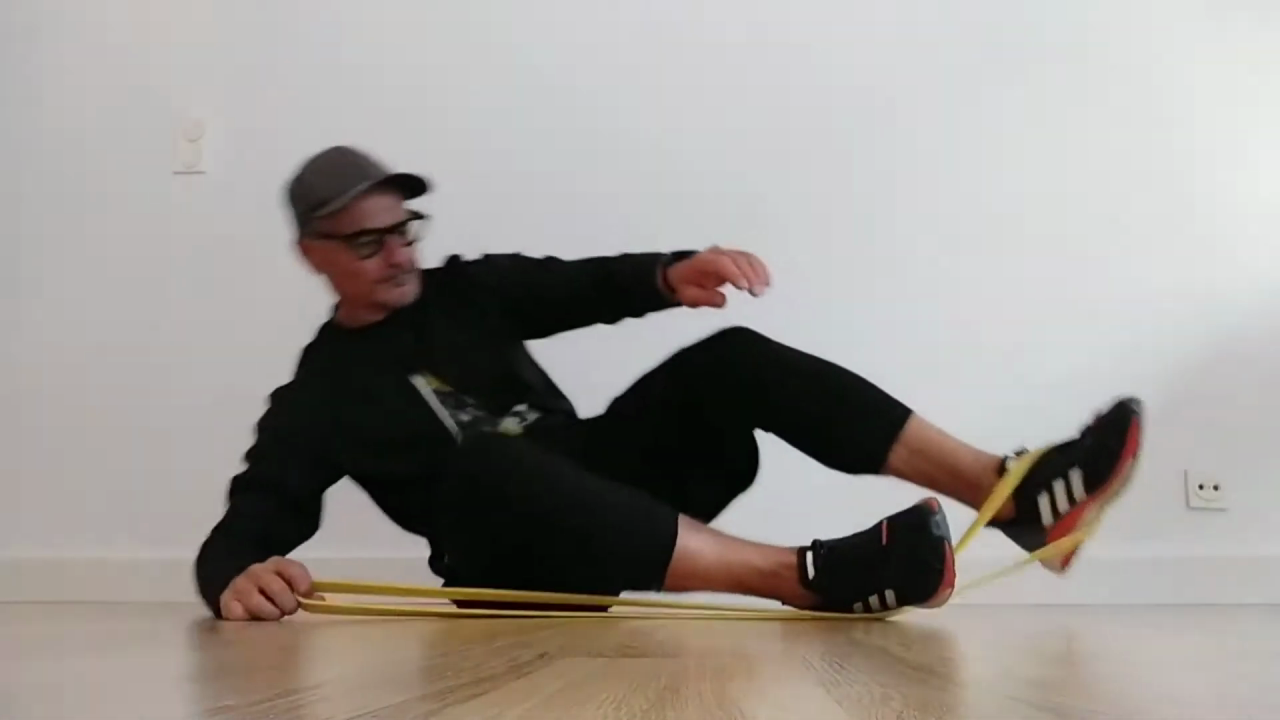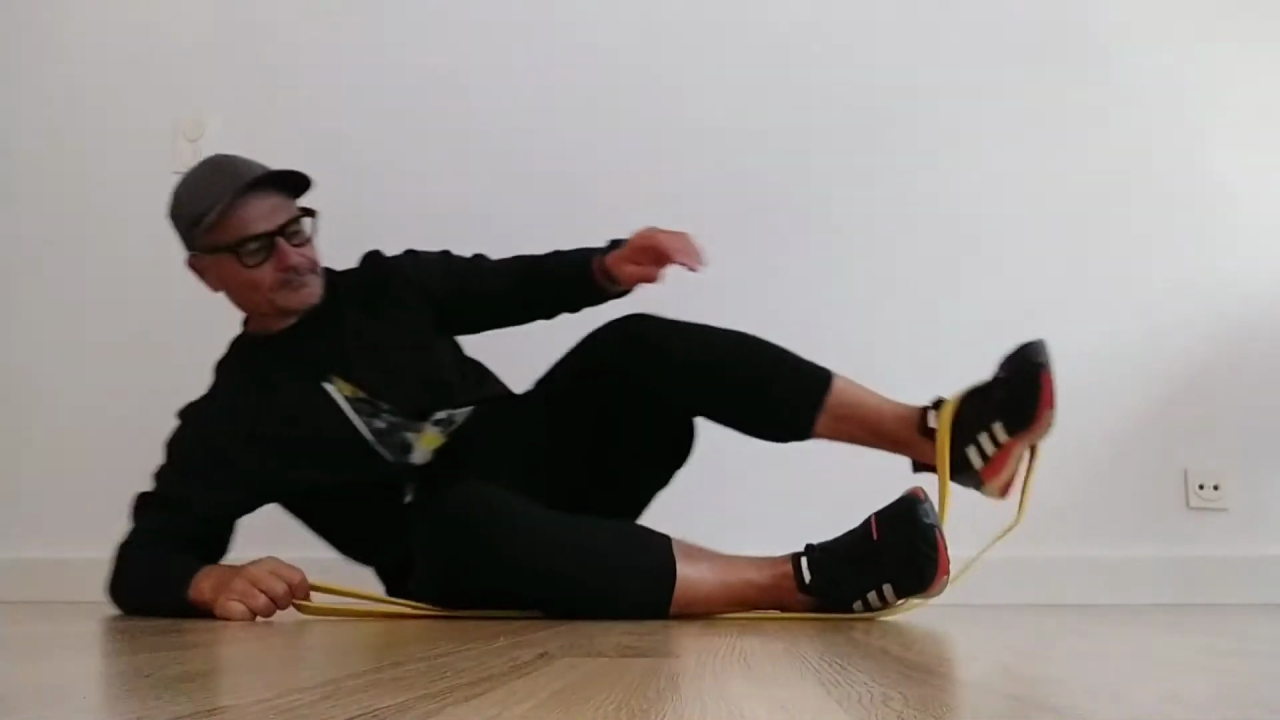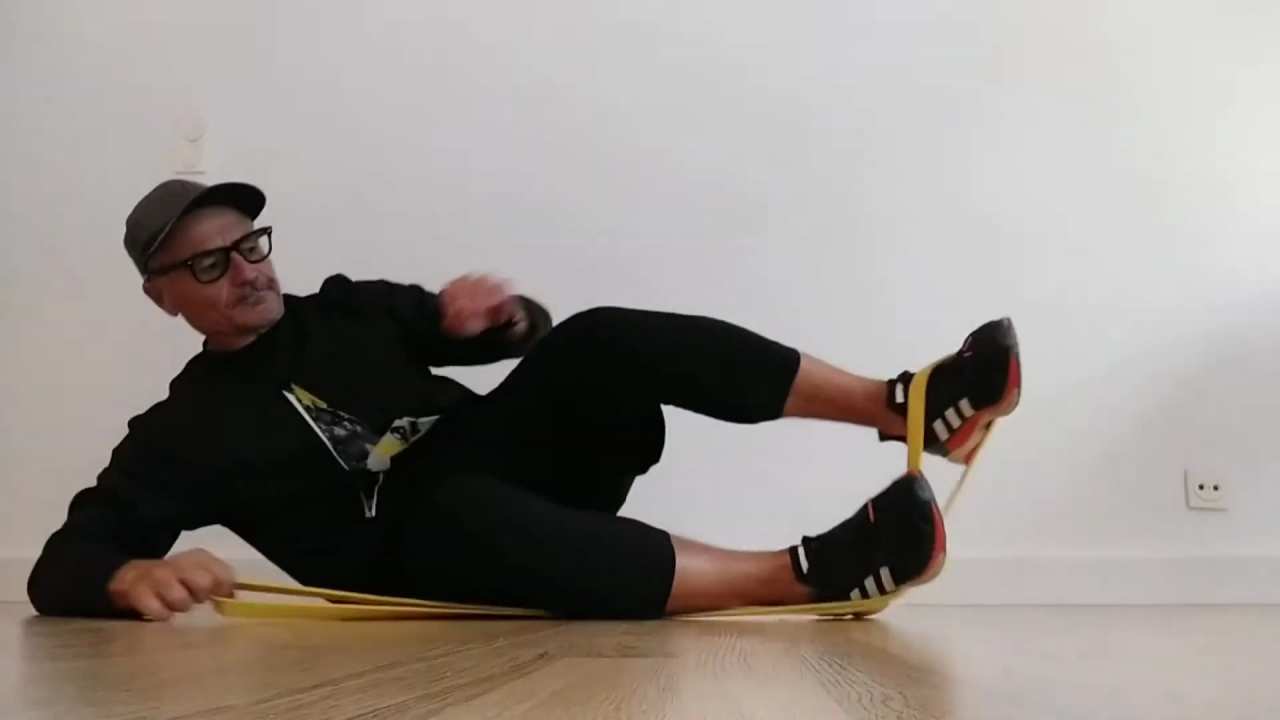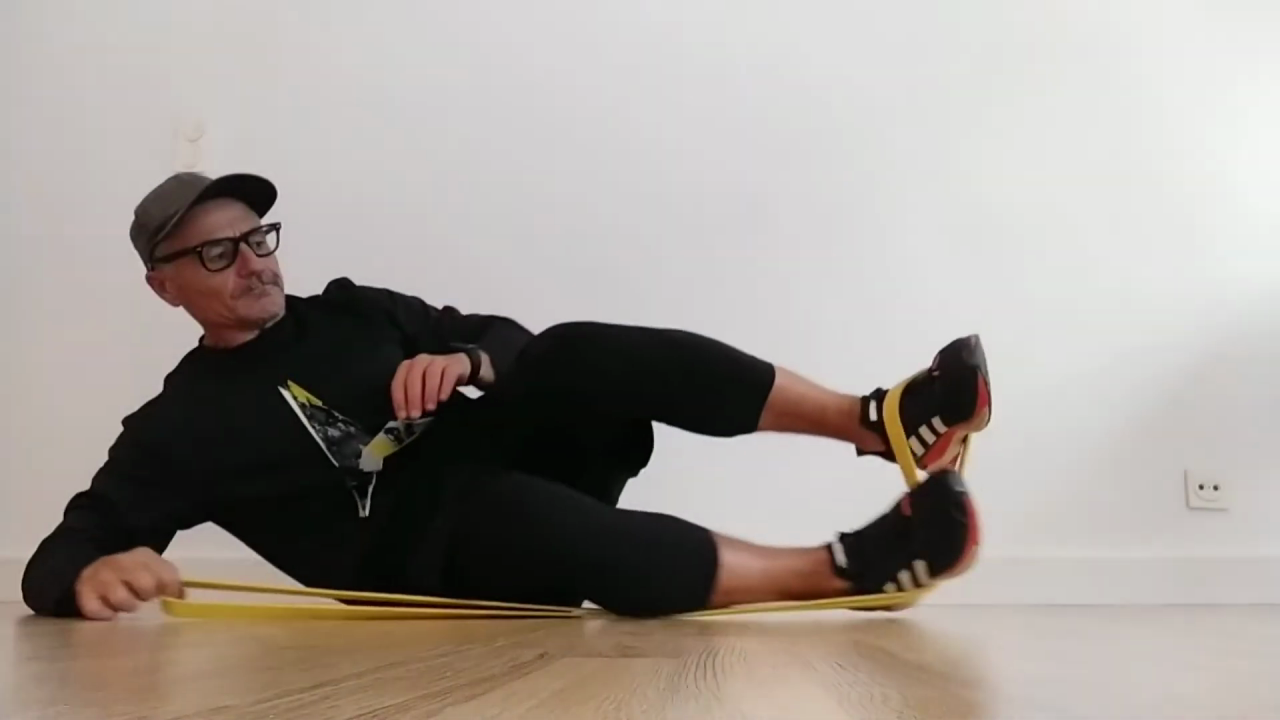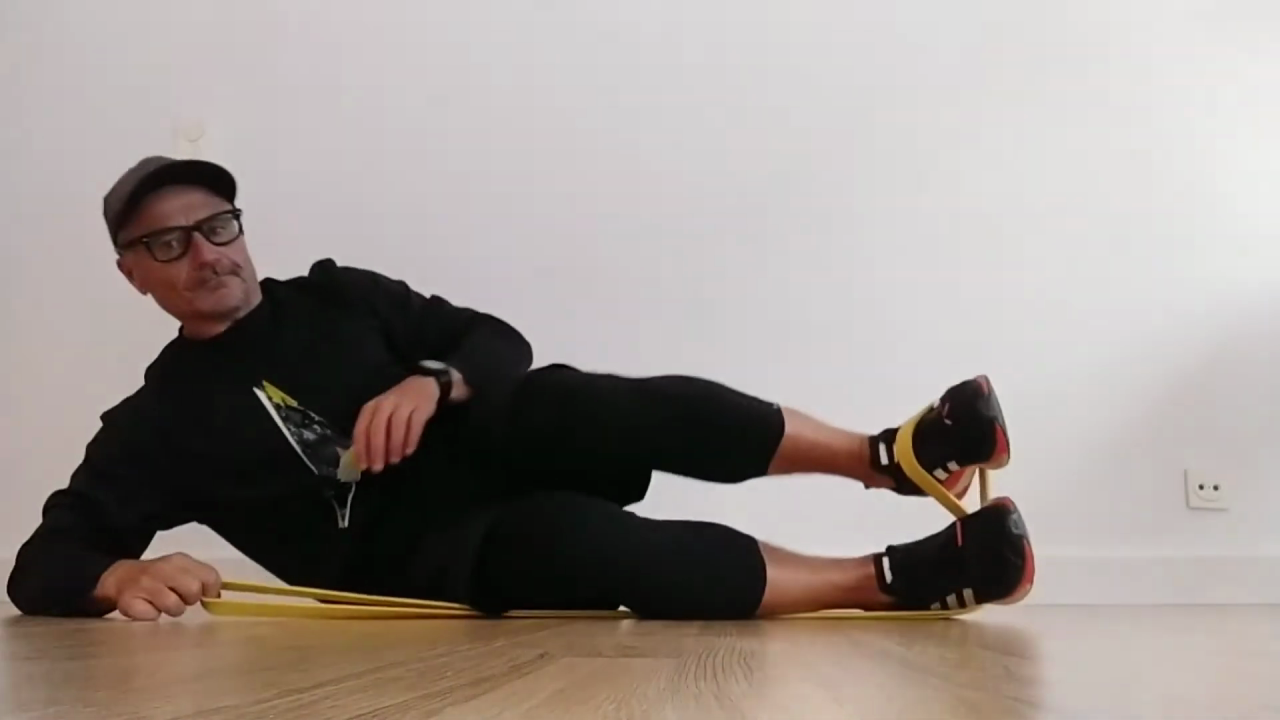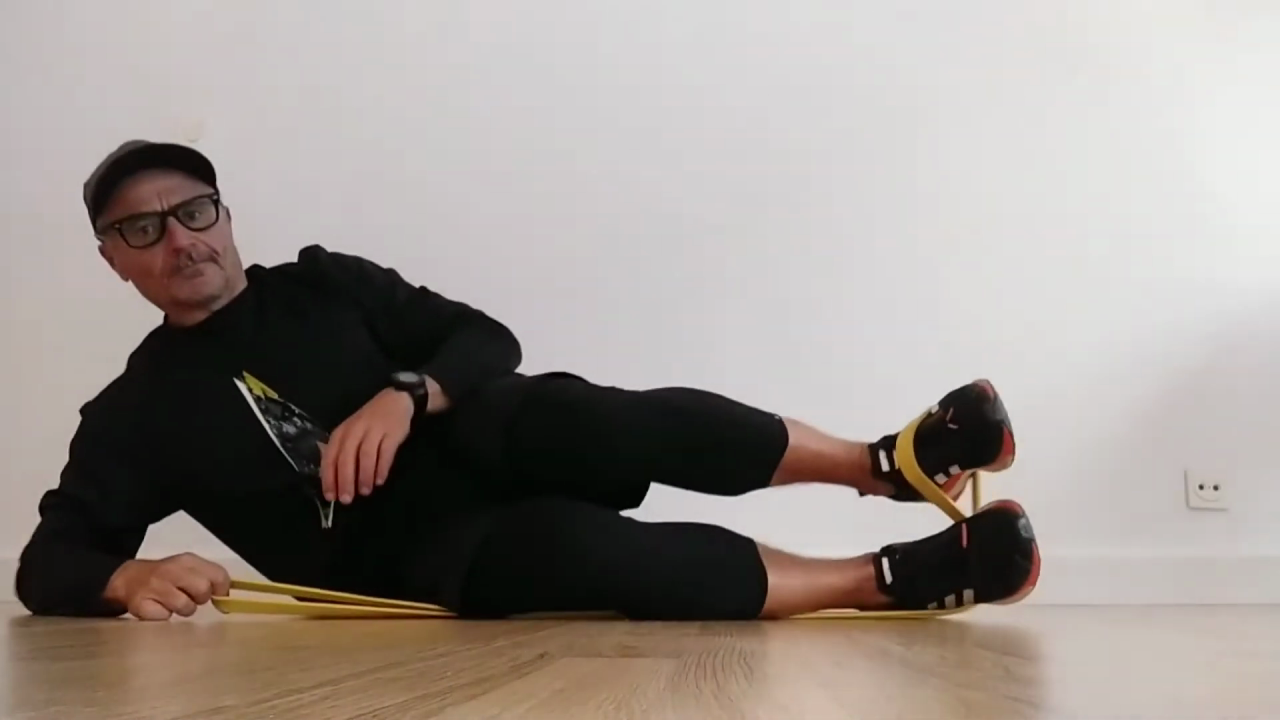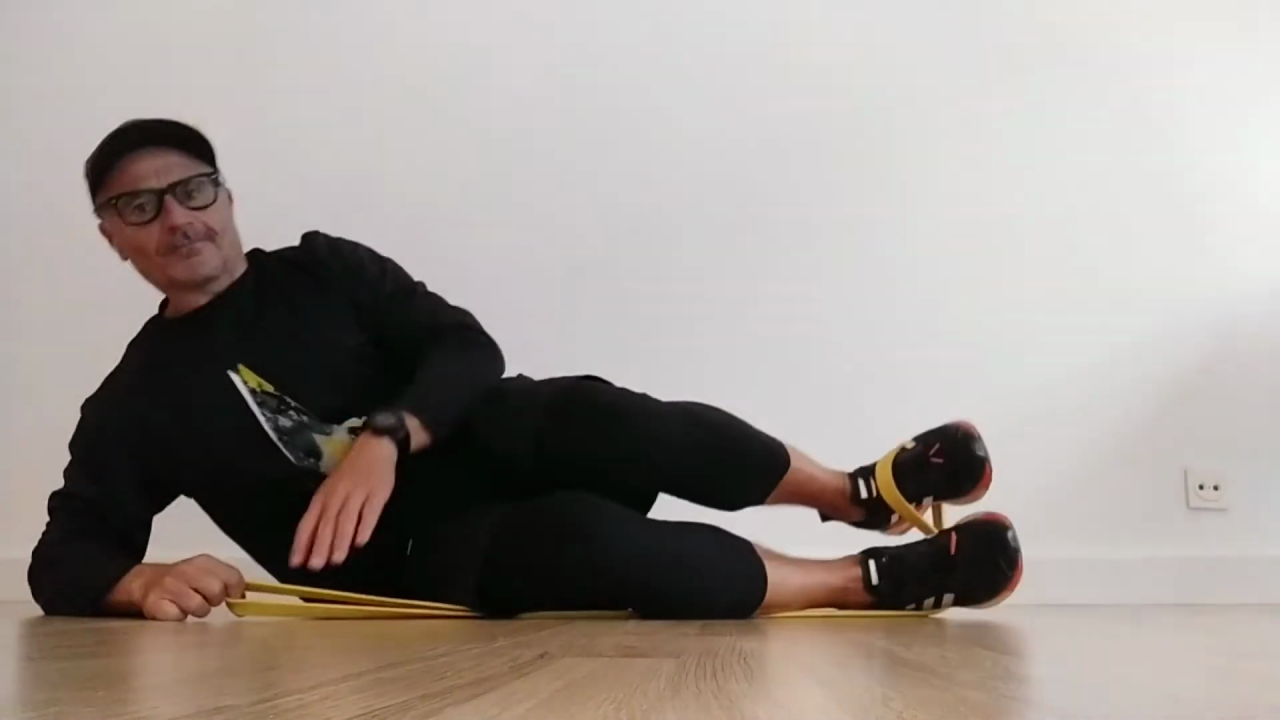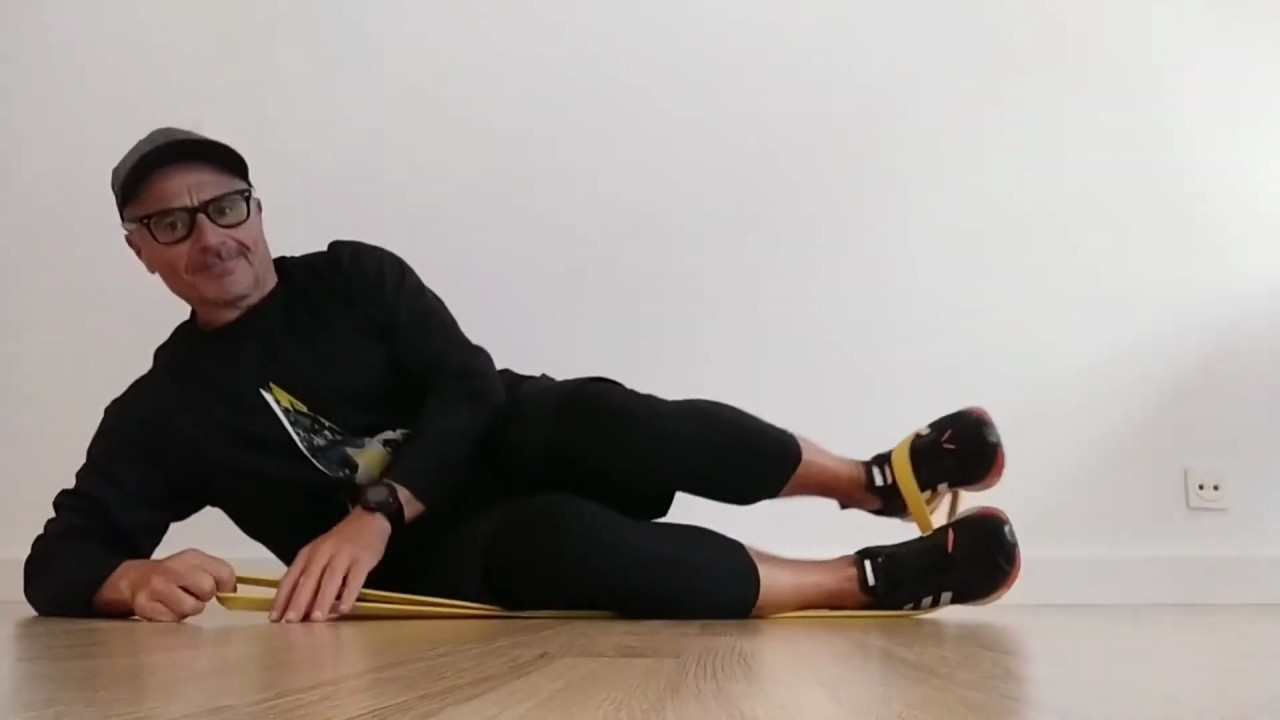
dt=0.3s
person 1, frame 1
left shoulder: (470, 289)
right shoulder: (317, 398)
left elbow: (588, 285)
right elbow: (243, 533)
left wrist: (672, 276)
right wrist: (240, 577)
left hip: (593, 493)
right hip: (517, 565)
left knee: (729, 359)
right knee: (485, 464)
left ankle: (1016, 495)
right ankle: (813, 576)
person 1, frame 2
left shoulder: (387, 286)
right shoulder: (228, 417)
left elbow: (521, 286)
right elbow: (139, 566)
left wrist: (613, 268)
right wrist: (214, 582)
left hip: (540, 461)
right hip: (452, 547)
left knee: (636, 345)
right knee: (472, 527)
left ankle: (938, 436)
right ankle: (812, 579)
person 1, frame 3
left shoulder: (350, 310)
right shoulder: (180, 433)
left elbow: (523, 329)
right elbow: (60, 568)
left wrist: (501, 315)
right wrist: (138, 577)
left hip: (506, 459)
right hip: (423, 555)
left knee: (599, 341)
right knee: (465, 516)
left ankle: (905, 406)
right ankle: (808, 571)
person 1, frame 4
left shoulder: (351, 310)
right shoulder: (176, 427)
left elbow: (509, 337)
right elbow: (52, 562)
left wrist: (463, 360)
right wrist: (97, 572)
left hip: (494, 451)
right hip: (426, 560)
left knee: (574, 354)
right knee: (518, 515)
left ankle: (874, 423)
right ankle: (845, 564)
person 1, frame 5
left shoulder: (336, 295)
right shoulder: (153, 425)
left elbow: (498, 342)
left wrist: (433, 381)
right wrist: (123, 576)
left hip: (486, 459)
right hip: (424, 565)
left knee: (564, 405)
right knee: (566, 539)
left ankle: (885, 457)
right ankle: (890, 579)
person 1, frame 6
left shoulder: (325, 281)
right shoulder: (132, 415)
left elbow: (486, 343)
right elbow: (47, 564)
left wrist: (401, 395)
right wrist: (129, 579)
left hip: (466, 450)
right hip: (407, 561)
left knee: (570, 418)
right knee: (568, 546)
left ankle: (882, 463)
right ankle: (885, 576)
person 1, frame 7
left shoulder: (327, 269)
right shoulder: (133, 402)
left elbow: (469, 351)
right elbow: (60, 562)
left wrist: (382, 441)
right wrist: (142, 581)
left hip: (479, 444)
right hip: (411, 556)
left knee: (600, 423)
right knee: (579, 540)
left ankle: (859, 494)
right ankle: (874, 582)
person 1, frame 8
left shoulder: (356, 275)
right shoulder: (160, 410)
left elbow: (469, 388)
right elbow: (56, 561)
left wrist: (372, 517)
right wrist: (131, 579)
left hip: (508, 445)
right hip: (439, 558)
left knee: (605, 420)
right knee: (561, 539)
left ankle: (873, 482)
right ankle: (870, 578)
